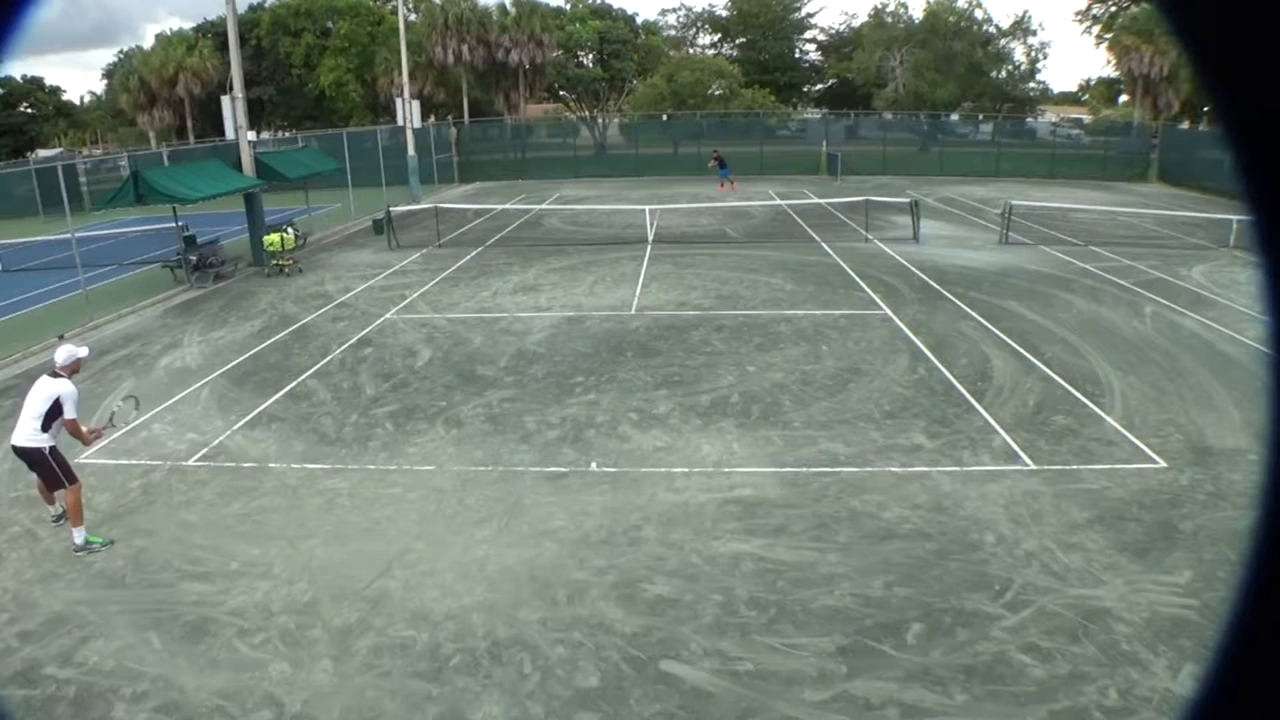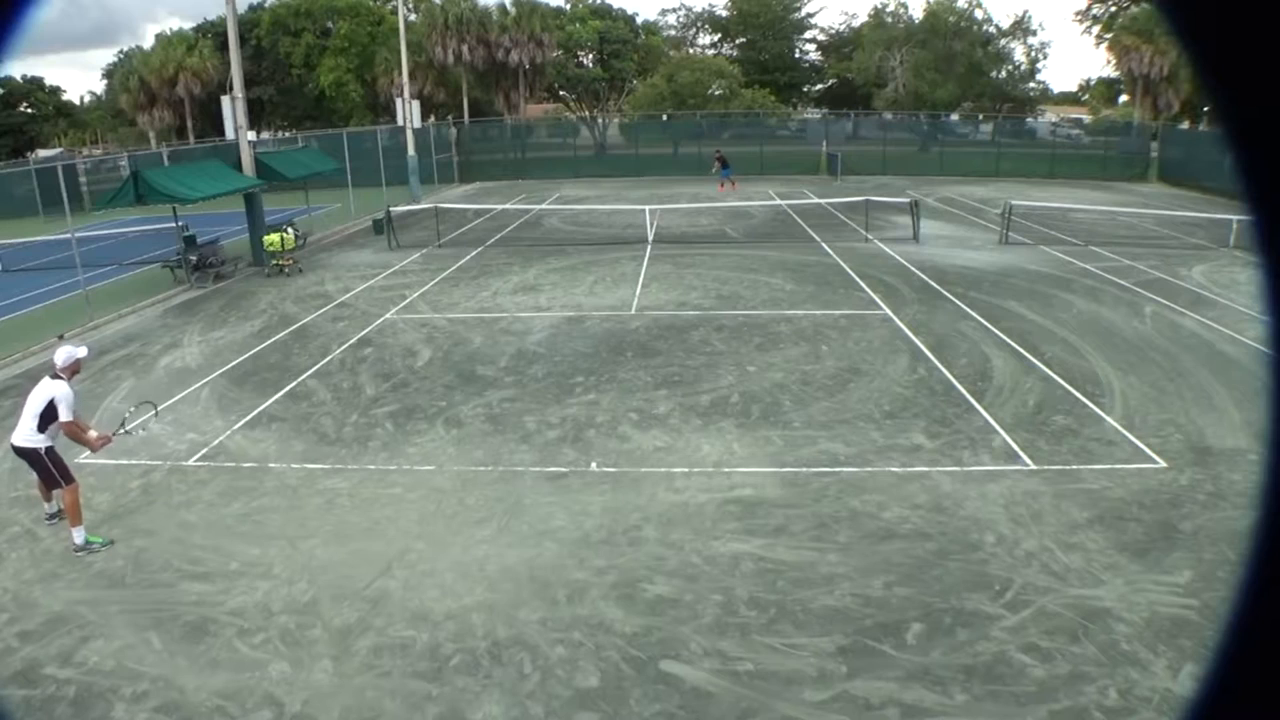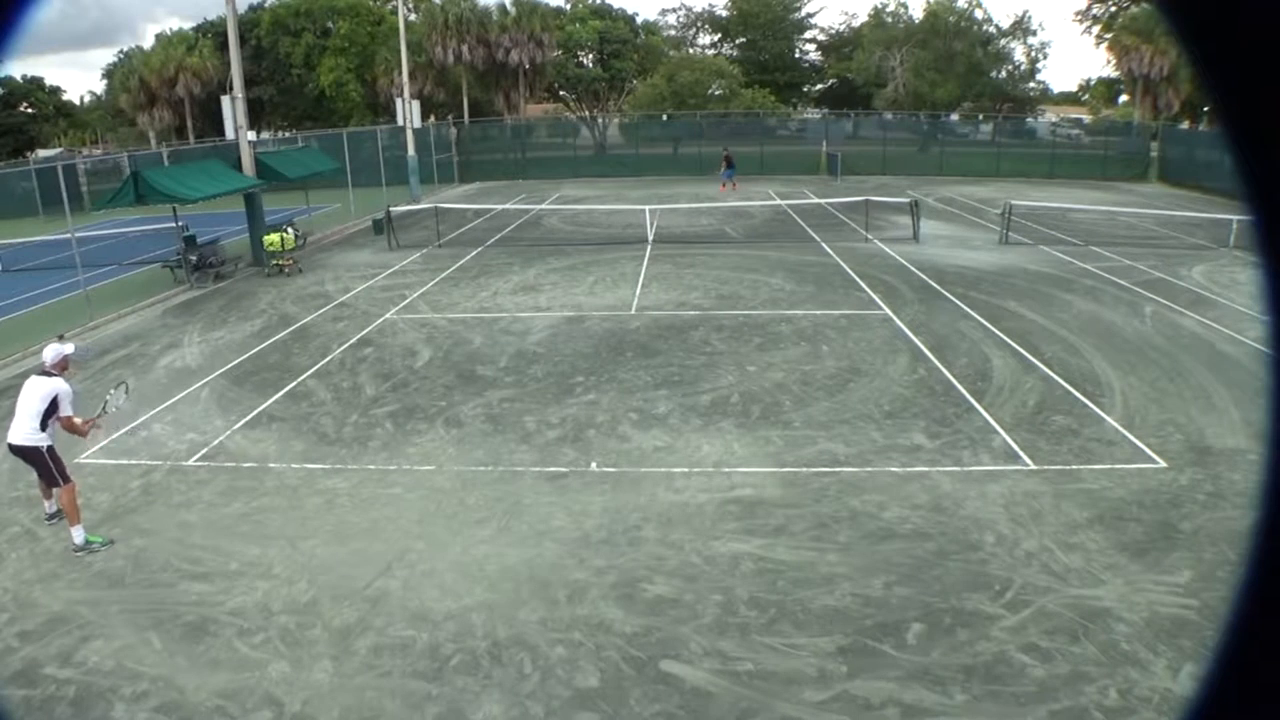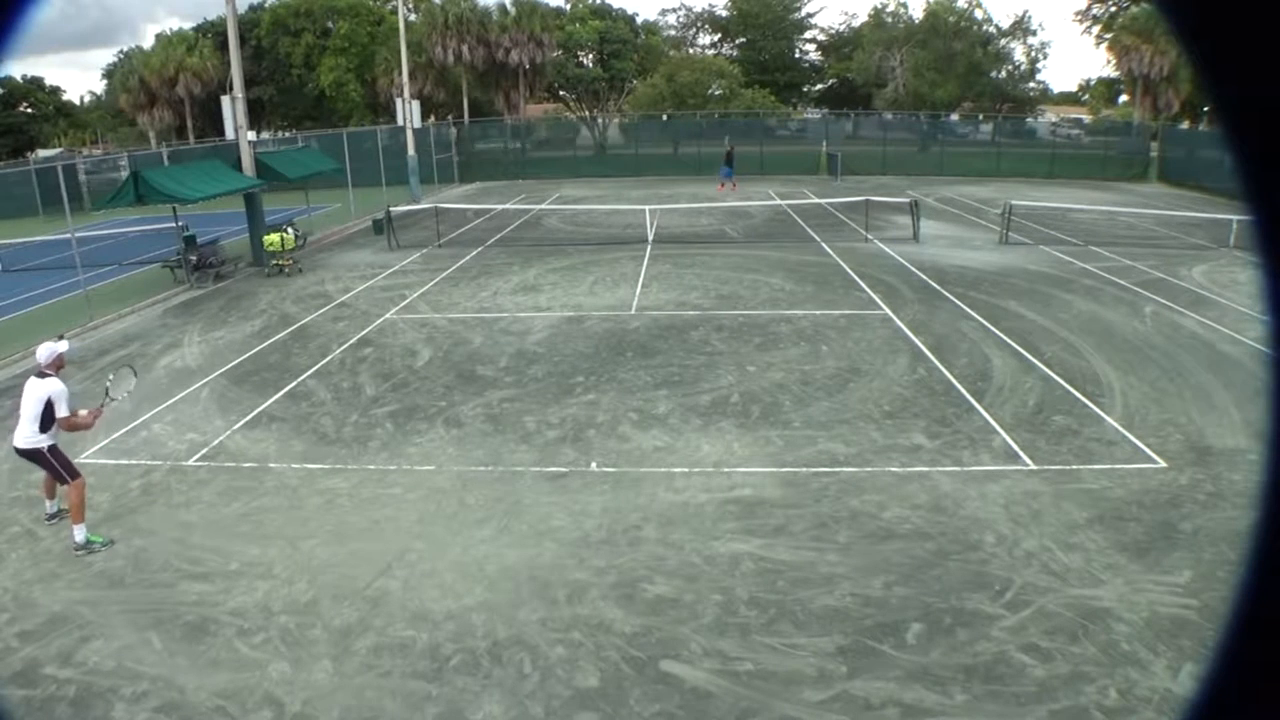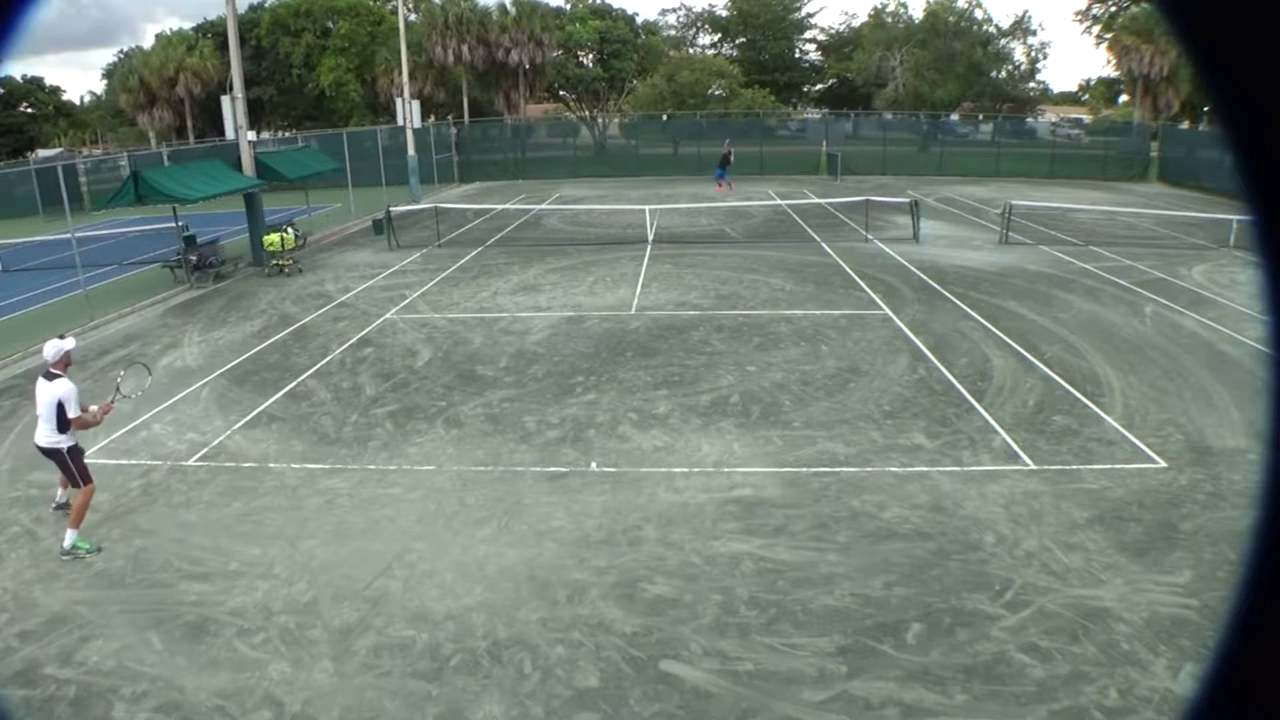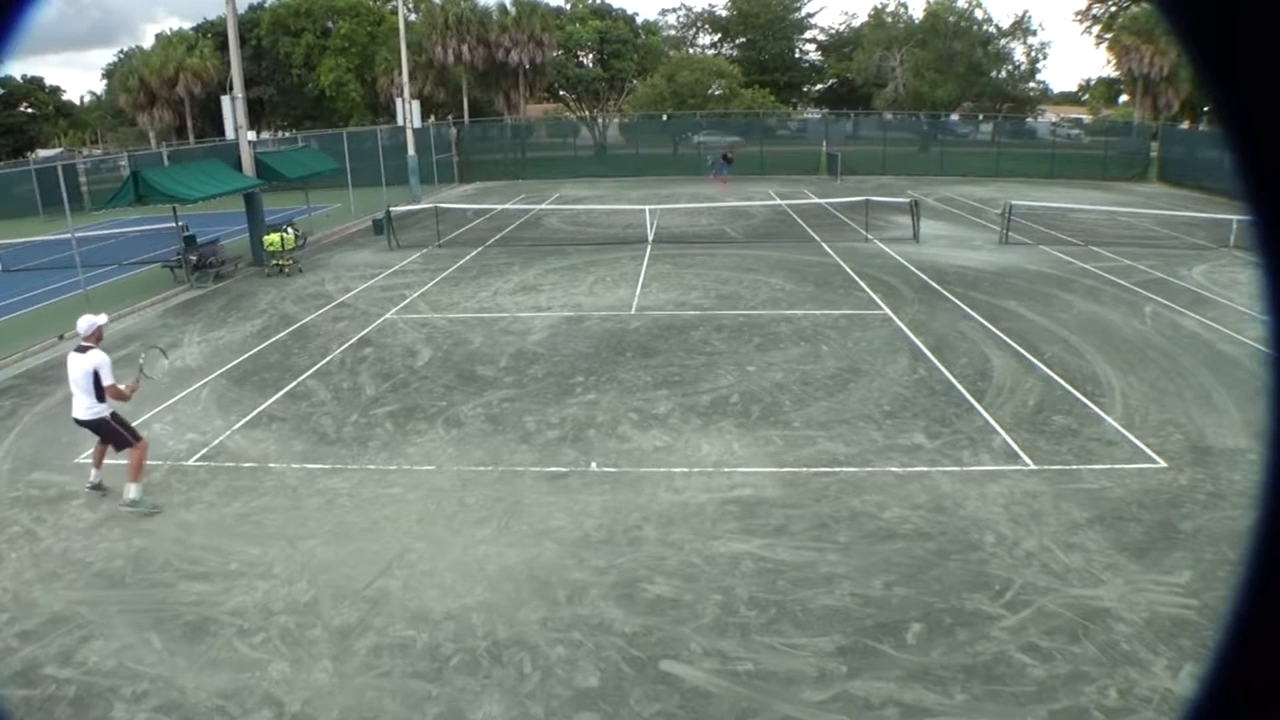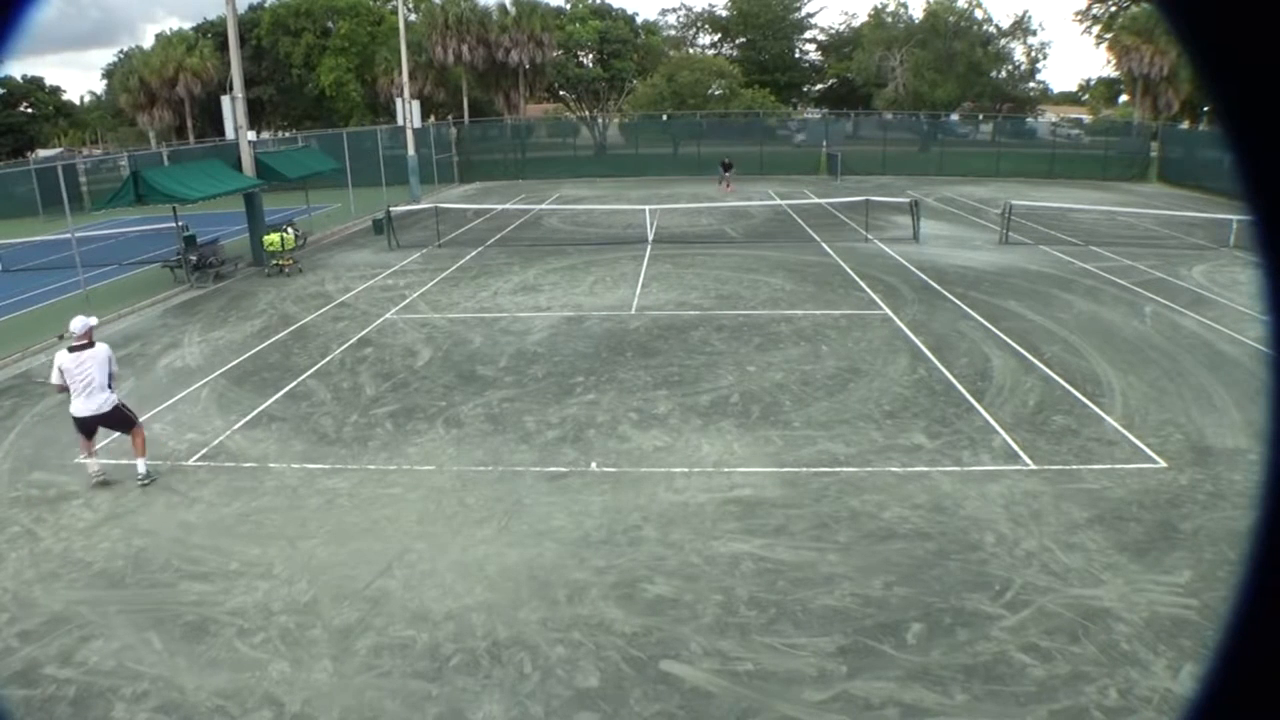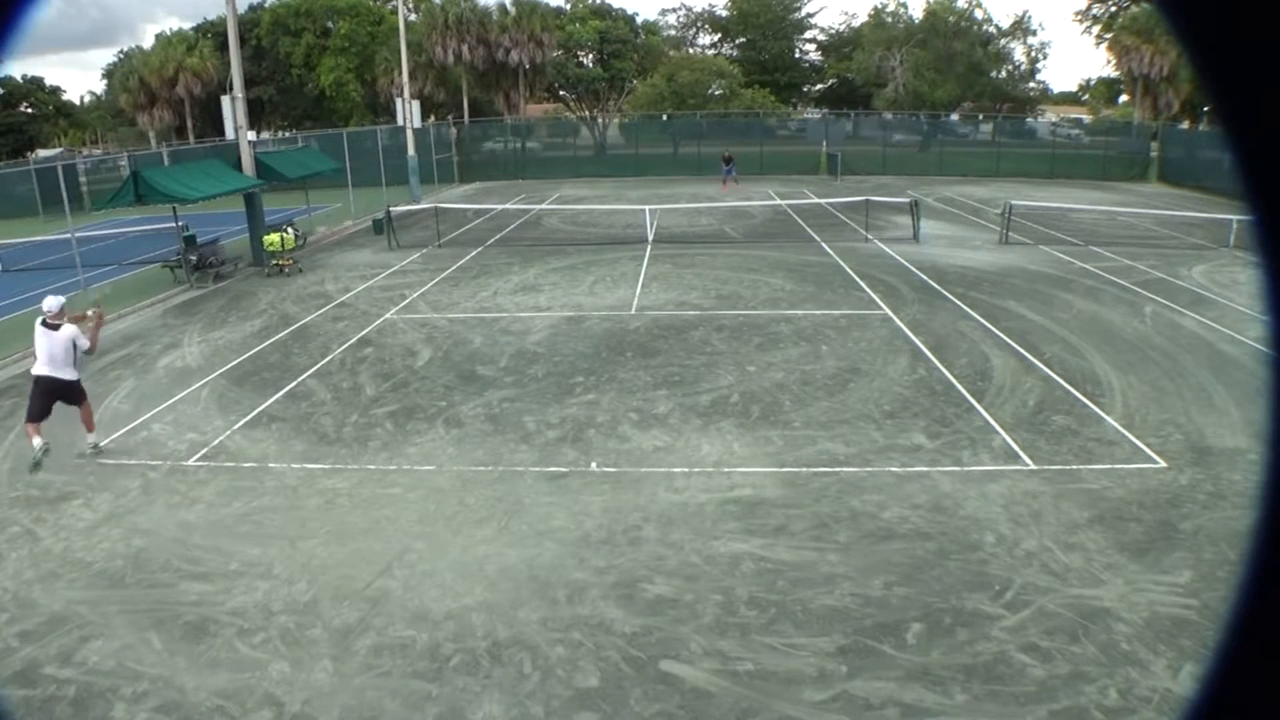
dt=0.5s
person 1, frame 1
left shoulder: (46, 380)
right shoulder: (67, 388)
right elbow: (70, 427)
left wrist: (84, 431)
right wrist: (85, 439)
left hip: (19, 441)
right hip: (37, 445)
left knee: (44, 476)
right knee: (73, 487)
left ankle: (57, 513)
right ankle: (81, 542)
person 1, frame 2
left shoulder: (51, 381)
right shoulder: (63, 390)
left elbow: (70, 417)
right elbow: (68, 429)
left wrist: (93, 434)
right wrist: (90, 444)
left hip: (21, 440)
right hip: (34, 445)
left knee: (45, 474)
right knee: (70, 487)
left ankle: (51, 512)
right ankle: (80, 541)
person 1, frame 3
left shoulder: (34, 379)
right shoulder: (61, 386)
right elbow: (66, 425)
left wrist: (79, 422)
right wrist: (82, 431)
left hip: (15, 440)
right hip: (34, 443)
left knee: (45, 471)
right knee: (66, 486)
left ankle: (51, 511)
right ankle: (80, 541)
person 1, frame 4
left shoulder: (34, 380)
right shoulder: (56, 387)
right elbow: (66, 425)
left wrist: (82, 414)
right wrist: (86, 424)
left hip: (21, 442)
right hip: (38, 445)
left knee: (53, 469)
right knee: (76, 483)
left ankle: (51, 511)
right ankle: (81, 539)
person 1, frame 5
left shoulder: (44, 379)
right shoulder: (66, 387)
right elbow: (77, 423)
left wrist: (93, 409)
right wrist: (97, 420)
left hip: (43, 440)
right hip: (58, 445)
left knee: (76, 454)
right knee: (86, 489)
left ankle: (61, 501)
right ankle: (69, 545)
person 1, frame 6
left shoulder: (73, 355)
right shoulder: (99, 357)
right elbow: (112, 393)
left wrist: (123, 387)
right wrist: (127, 394)
left hip: (80, 414)
right hip: (98, 415)
left knee: (106, 438)
right knee: (139, 446)
left ankle: (94, 481)
right ankle: (132, 498)
person 1, frame 7
left shoulder: (61, 357)
right shoulder: (104, 348)
left elbow: (59, 387)
left hip: (81, 412)
right hip: (108, 406)
left knee: (87, 439)
right knee: (136, 430)
left ankle: (95, 472)
right ankle: (142, 472)
person 1, frame 8
left shoulder: (39, 324)
right shoulder: (72, 330)
right elbow: (90, 350)
left wrist: (87, 314)
right wrist: (96, 326)
left hip: (43, 380)
right hip: (68, 379)
left knee: (32, 424)
right knee: (84, 404)
left ankle: (39, 445)
right ankle: (92, 442)
